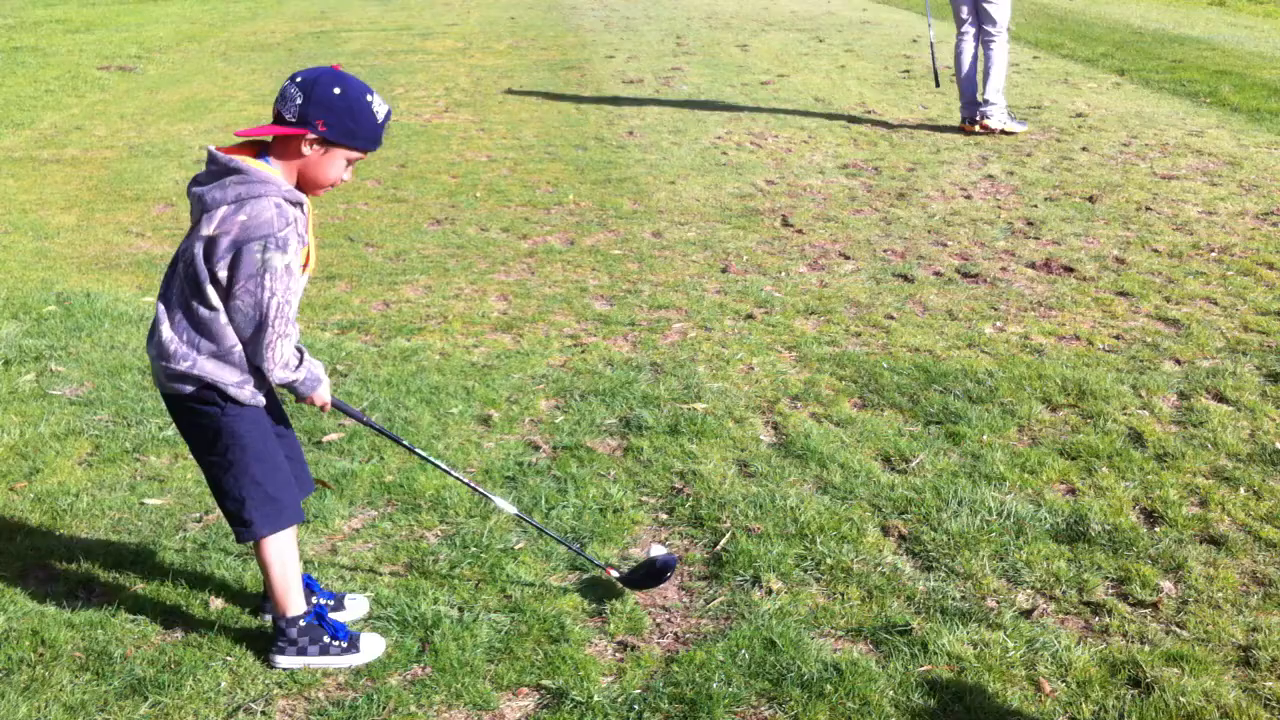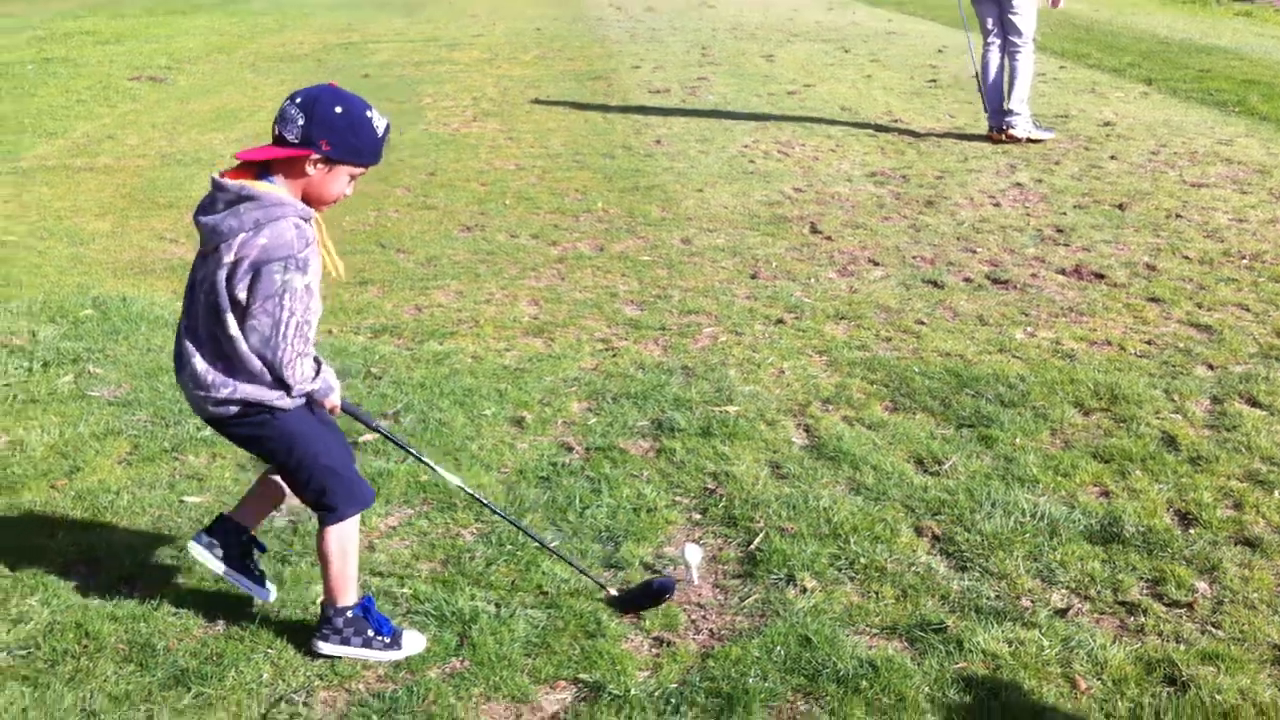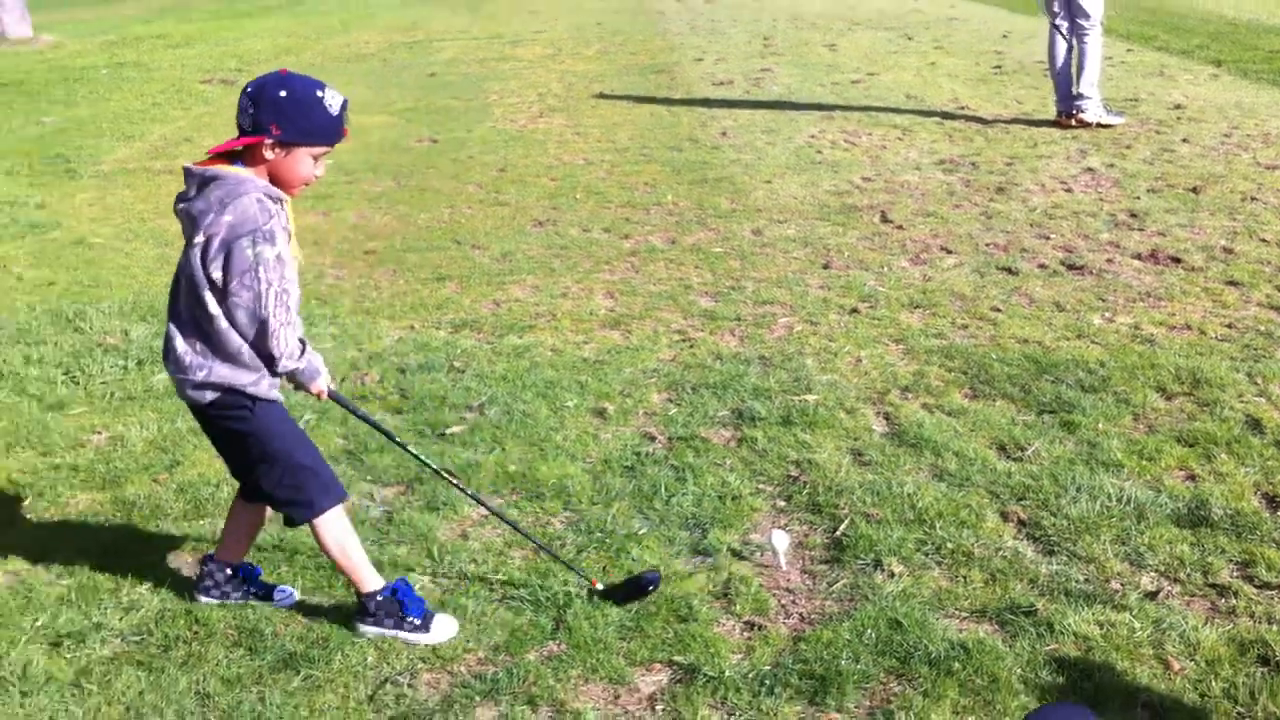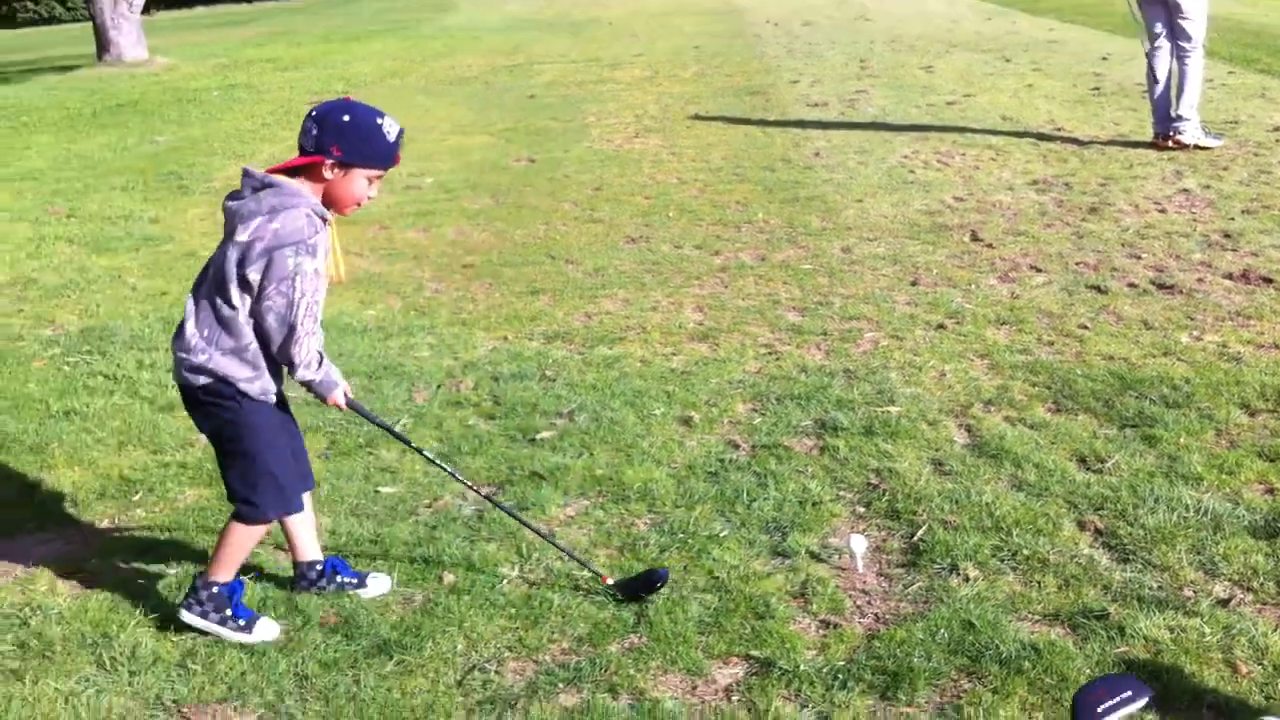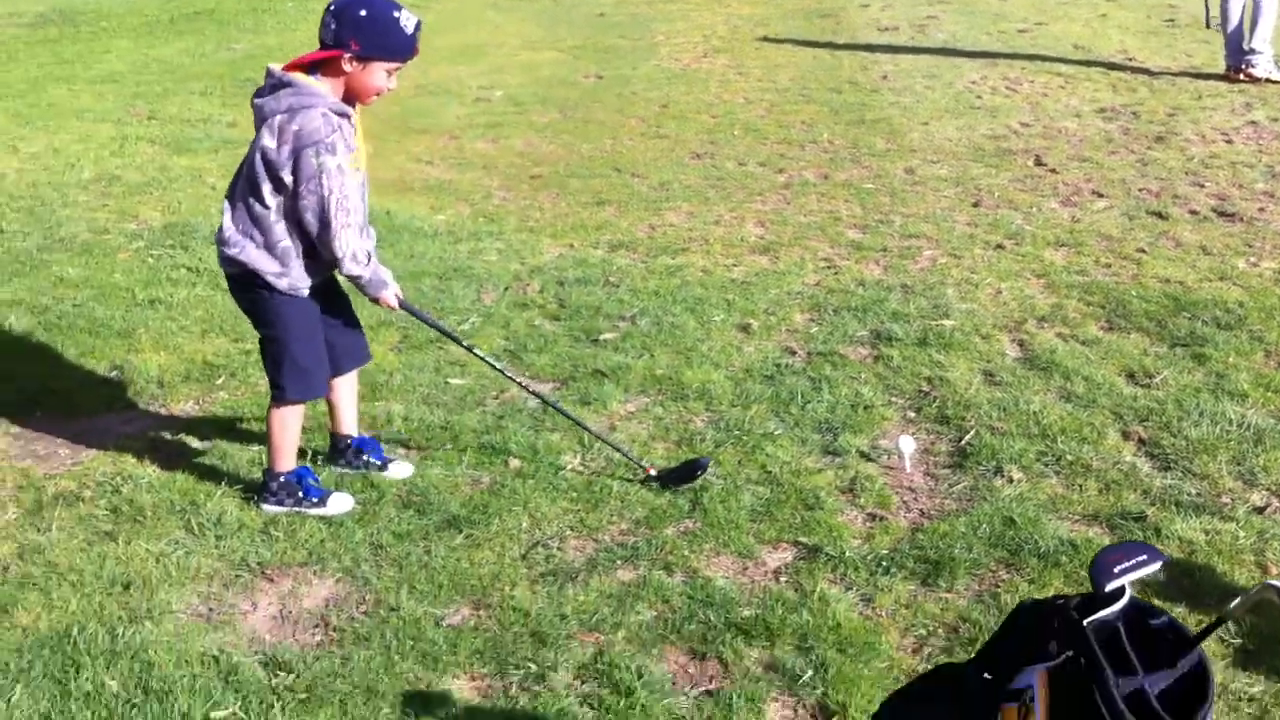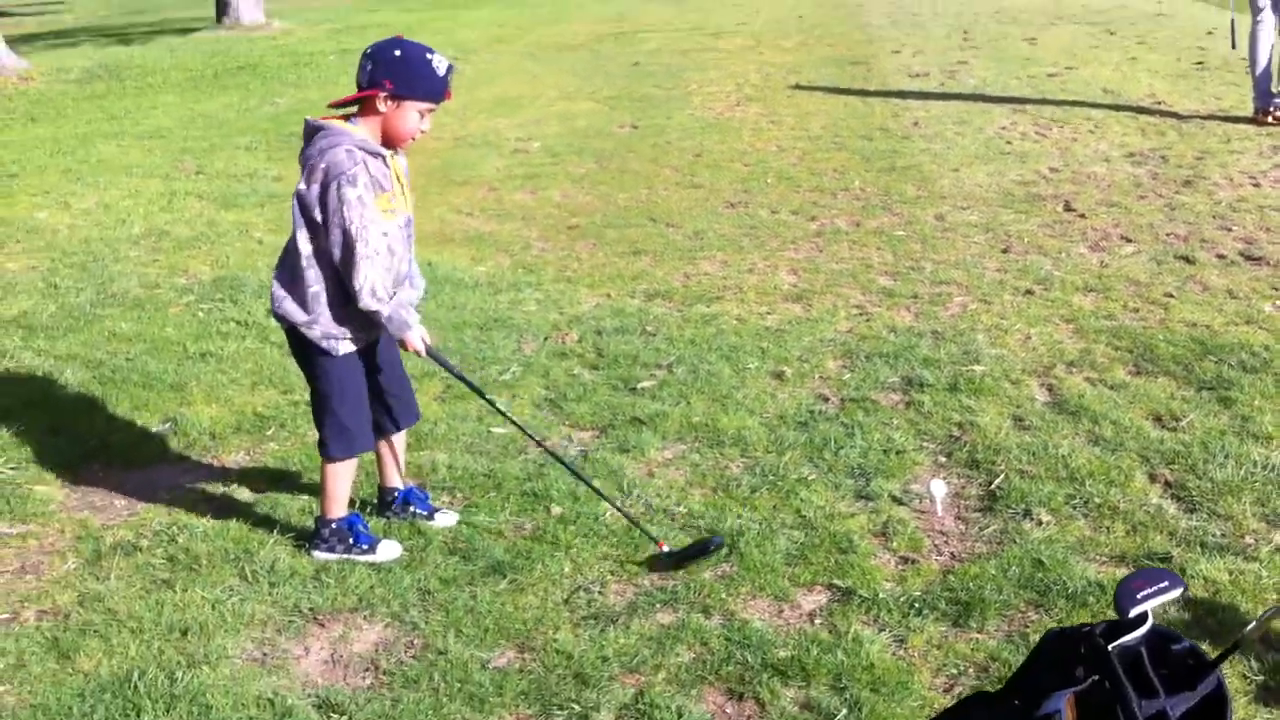
dt=0.3s
person 1, frame 1
left shoulder: (249, 185)
right shoulder: (270, 220)
right elbow: (265, 331)
left wrist: (297, 368)
right wrist: (308, 378)
left hip: (222, 365)
right hip: (212, 378)
left knee: (285, 478)
right knee: (269, 500)
left ankle: (289, 589)
right ankle: (298, 631)
person 1, frame 2
left shoulder: (246, 196)
right shoulder: (285, 242)
right elbow: (282, 347)
left wrist: (312, 380)
right wrist: (323, 385)
left hip: (225, 371)
right hip: (246, 391)
left knee: (322, 453)
right knee: (343, 491)
left ankle: (229, 535)
right ankle: (344, 620)
person 1, frame 3
left shoulder: (239, 195)
right shoulder: (256, 217)
right elbow: (268, 324)
left wrist: (302, 366)
right wrist: (309, 372)
left hip: (214, 372)
right hip: (230, 382)
left knee: (267, 480)
right knee: (317, 490)
left ankle: (222, 574)
right ankle: (381, 601)
person 1, frame 4
left shoulder: (281, 206)
right shoulder: (298, 232)
right elbow: (290, 328)
left wrist: (317, 371)
right wrist: (324, 379)
left hip: (233, 366)
right hip: (227, 375)
left knee: (287, 473)
right knee: (269, 492)
left ankle: (315, 569)
right ankle: (210, 595)
person 1, frame 5
left shoulder: (327, 101)
right shoulder: (318, 128)
left elbow: (344, 203)
right elbow: (333, 221)
left wrist: (366, 263)
right wrist: (374, 277)
left hip: (298, 258)
right hip: (273, 264)
left knee: (341, 349)
right knee: (300, 374)
left ankle: (348, 443)
right ankle: (282, 483)
person 1, frame 6
left shoulder: (387, 156)
right shoulder: (346, 165)
left elbow: (396, 246)
right elbow: (361, 261)
left wrist: (403, 304)
right wrist: (402, 321)
left hip: (363, 314)
right hip: (326, 319)
left knee: (391, 410)
right knee: (348, 428)
left ankle: (395, 495)
right ankle: (333, 530)
